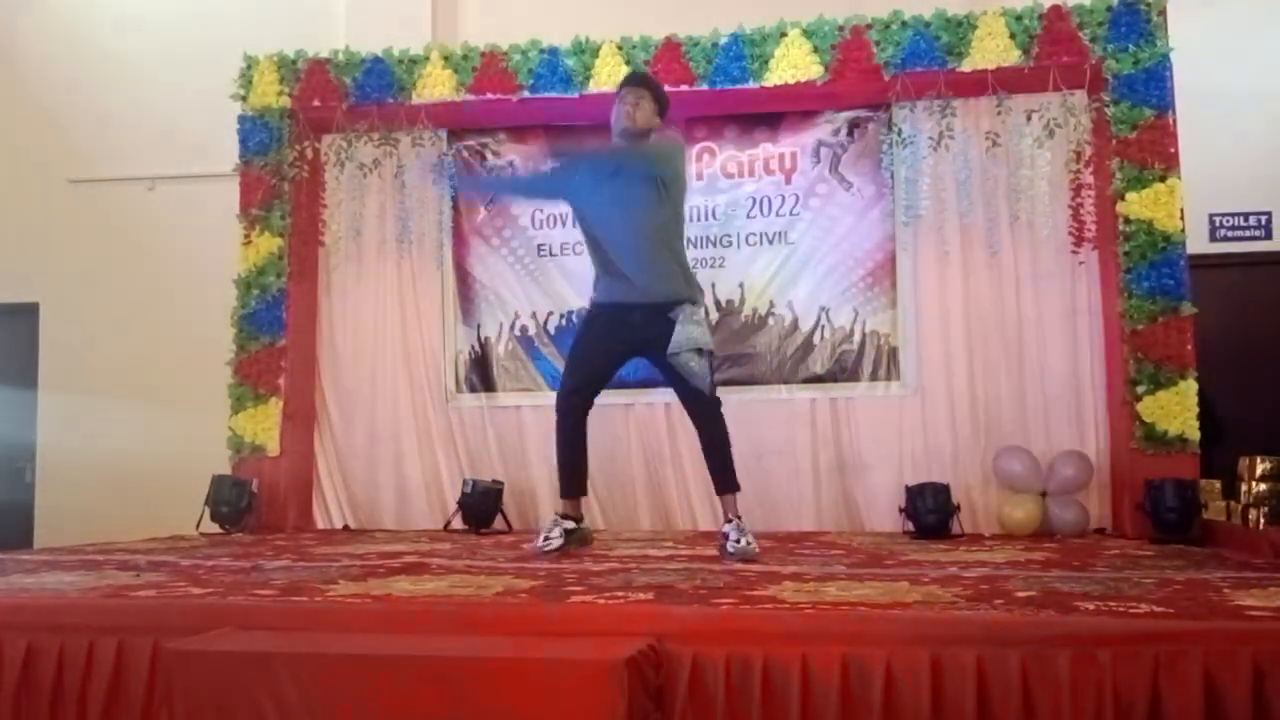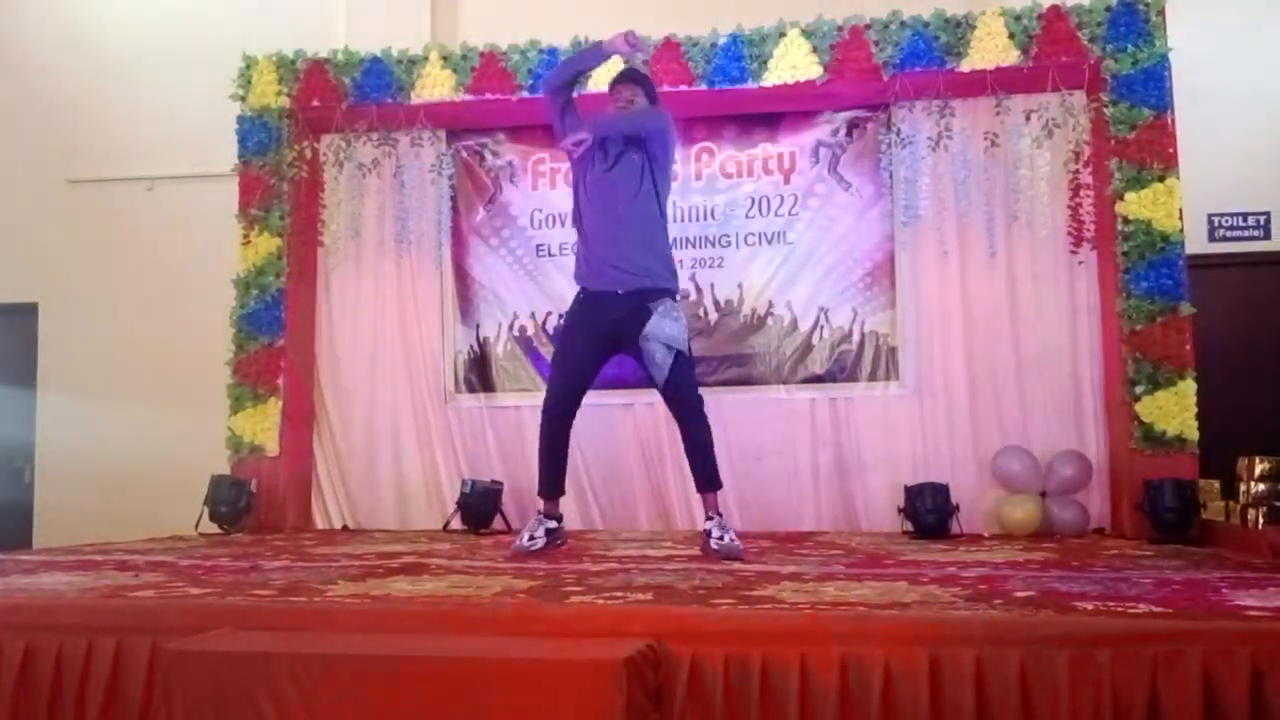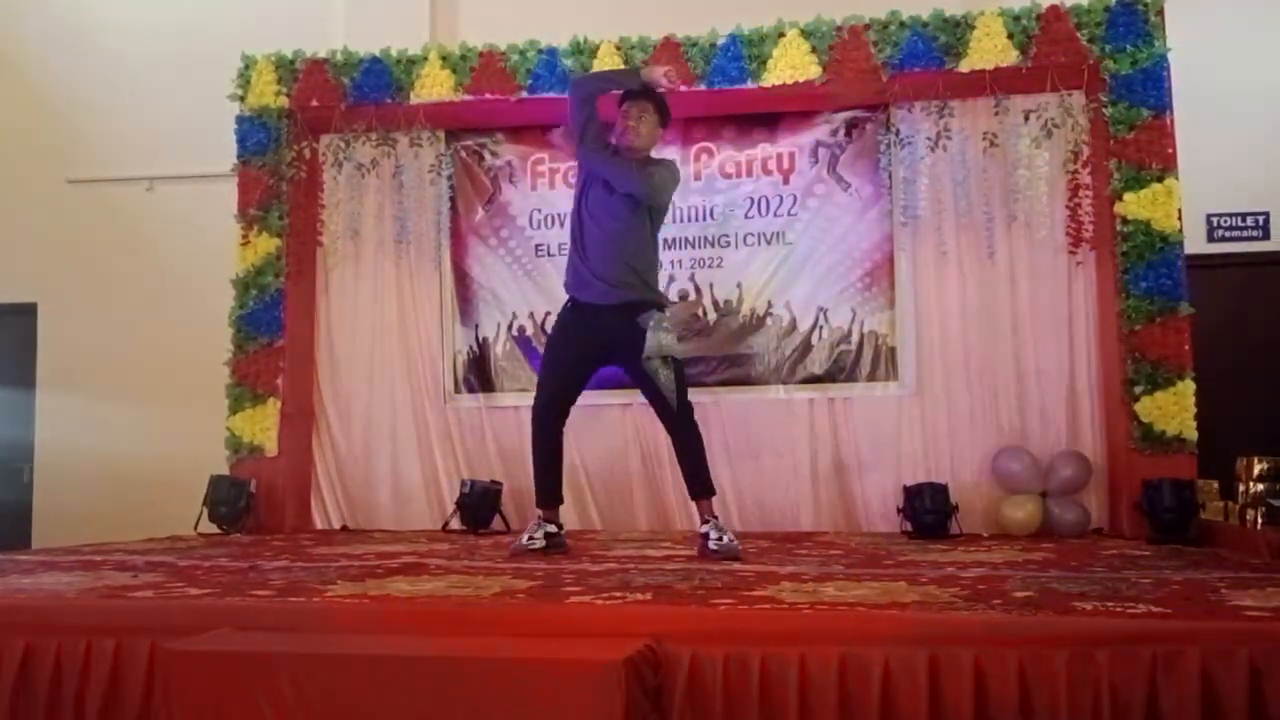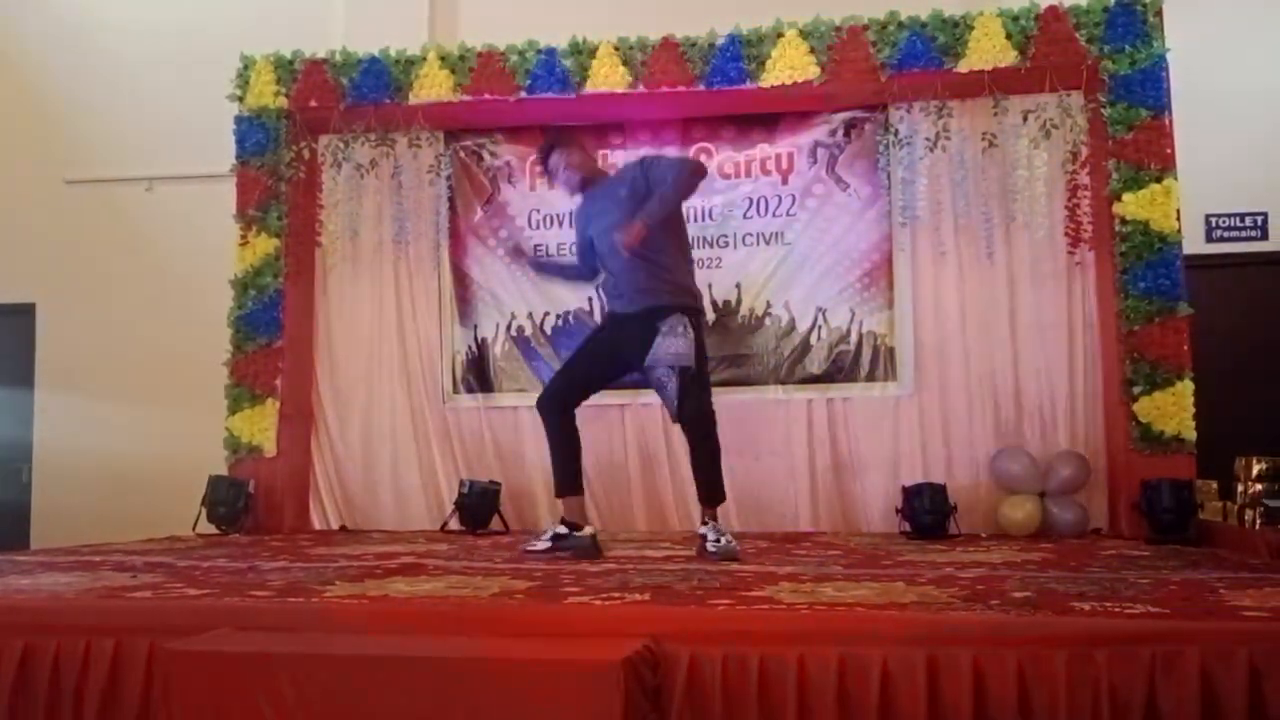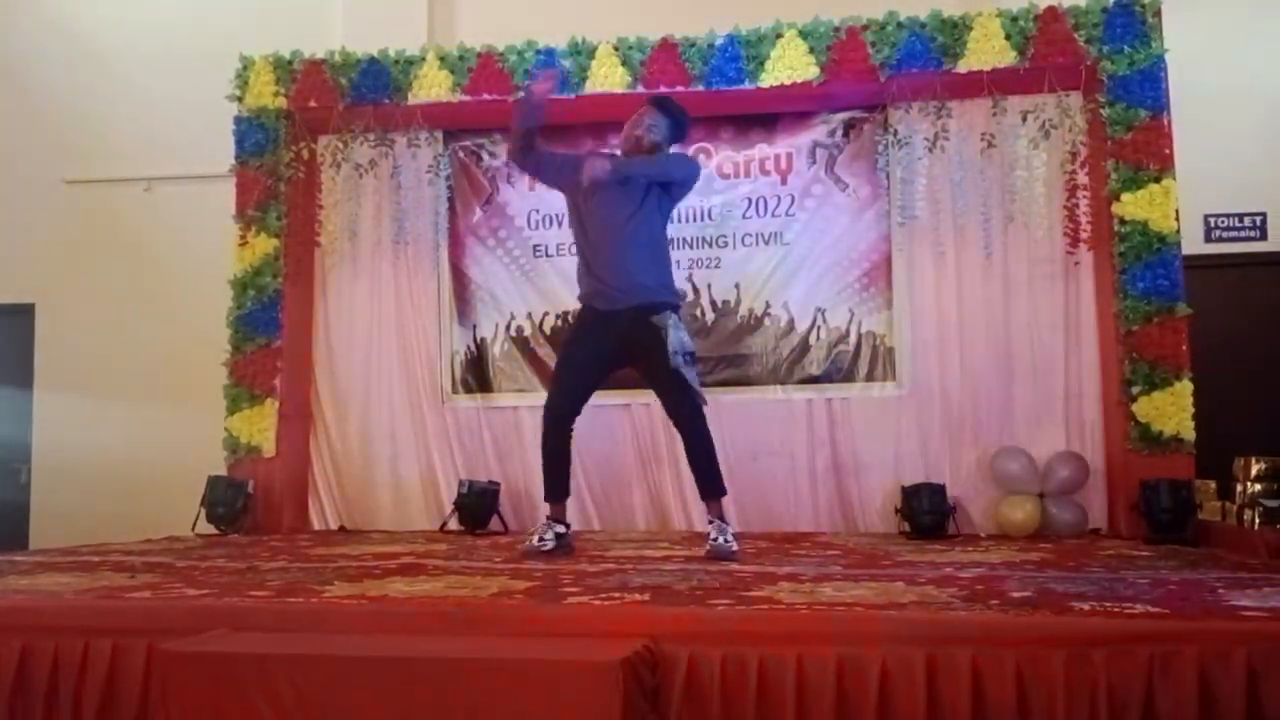
dt=0.4s
person 1, frame 1
left shoulder: (666, 154)
right shoulder: (579, 169)
left elbow: (623, 154)
right elbow: (521, 183)
left wrist: (570, 154)
right wrist: (461, 180)
left hip: (669, 307)
right hip: (609, 311)
left knee: (705, 407)
right knee: (571, 402)
left ankle: (731, 521)
right ankle: (571, 515)
person 1, frame 2
left shoulder: (652, 150)
right shoulder: (584, 147)
left elbow: (659, 122)
right elbow: (554, 87)
left wrist: (597, 126)
right wrist: (607, 50)
left hip: (651, 300)
right hip: (593, 302)
left knee: (687, 405)
right knee: (557, 405)
left ankle: (714, 521)
right ankle: (548, 518)
person 1, frame 3
left shoulder: (662, 171)
right shoulder: (597, 155)
left elbow: (639, 183)
right elbow: (580, 91)
left wrist: (591, 159)
right wrist: (641, 74)
left hip: (636, 314)
right hip: (582, 313)
left knee: (678, 415)
right knee: (546, 412)
left ankle: (709, 525)
right ankle: (547, 523)
person 1, frame 4
left shoulder: (643, 173)
right shoulder: (585, 215)
left elbow: (691, 168)
right elbow: (581, 272)
left wrist: (644, 221)
right wrist: (534, 262)
left hip: (668, 317)
right hip: (618, 323)
left knee: (696, 417)
right knee: (555, 402)
left ankle: (711, 524)
right ankle: (575, 524)
person 1, frame 5
left shoulder: (663, 178)
right shoulder: (580, 172)
left elbow: (688, 168)
right elbow: (523, 155)
left wrist: (615, 168)
right wrist: (531, 106)
left hip: (651, 316)
right hip: (596, 318)
left knee: (688, 415)
right knee: (557, 413)
left ankle: (717, 522)
right ankle: (555, 522)
